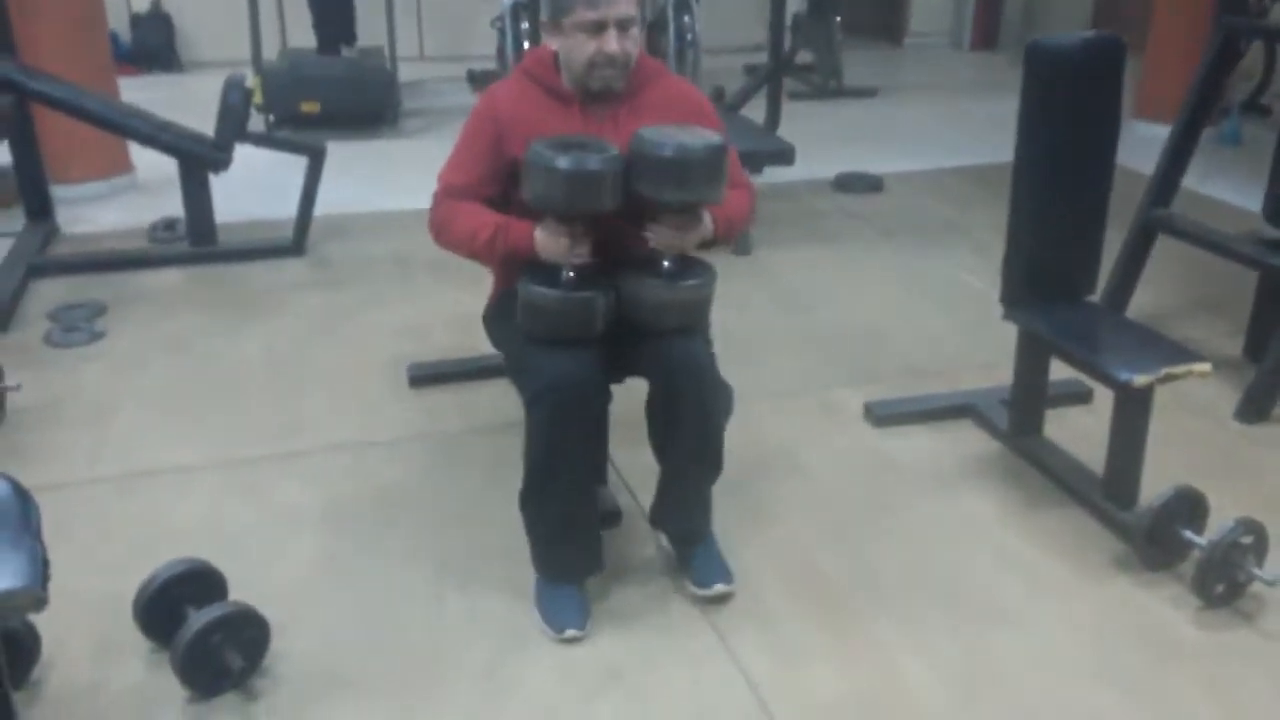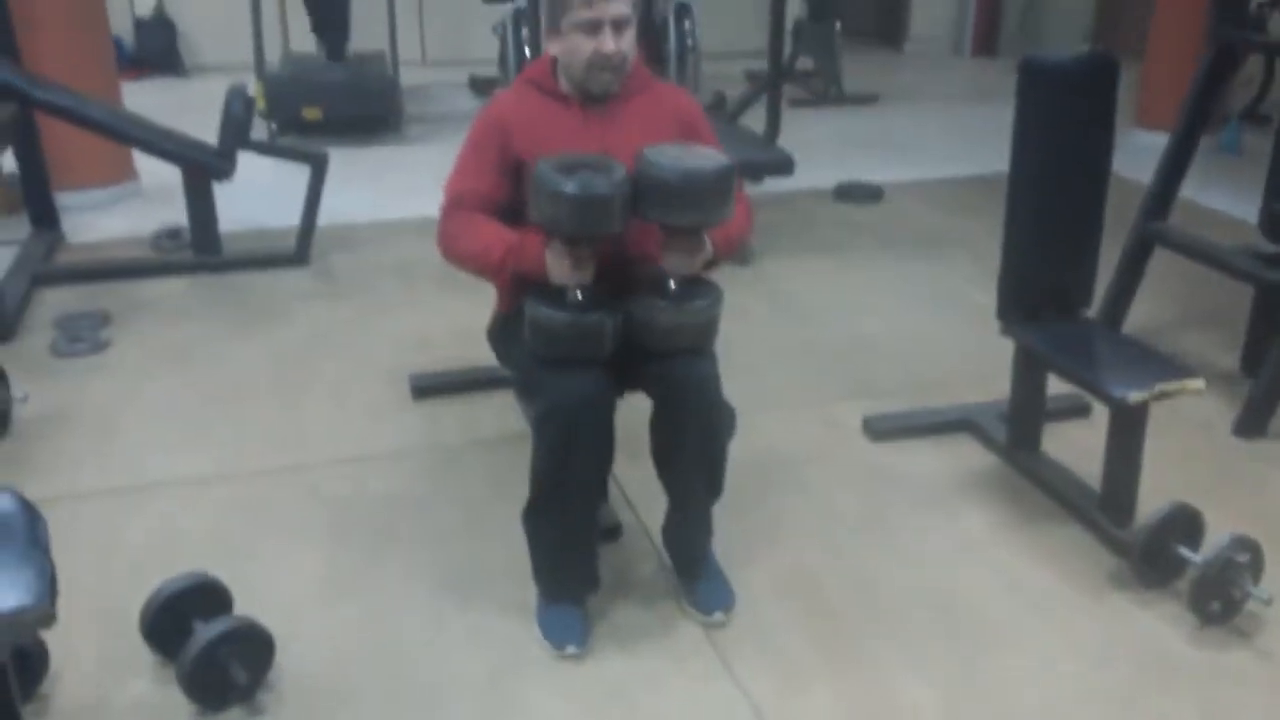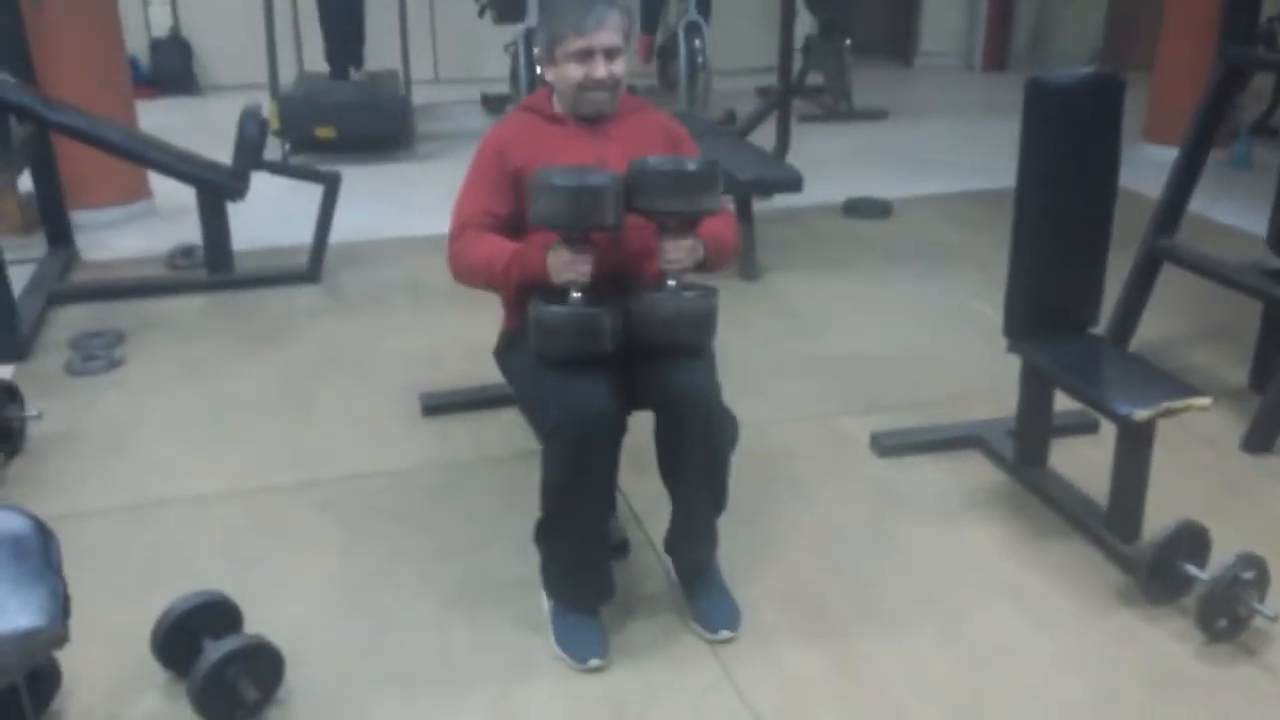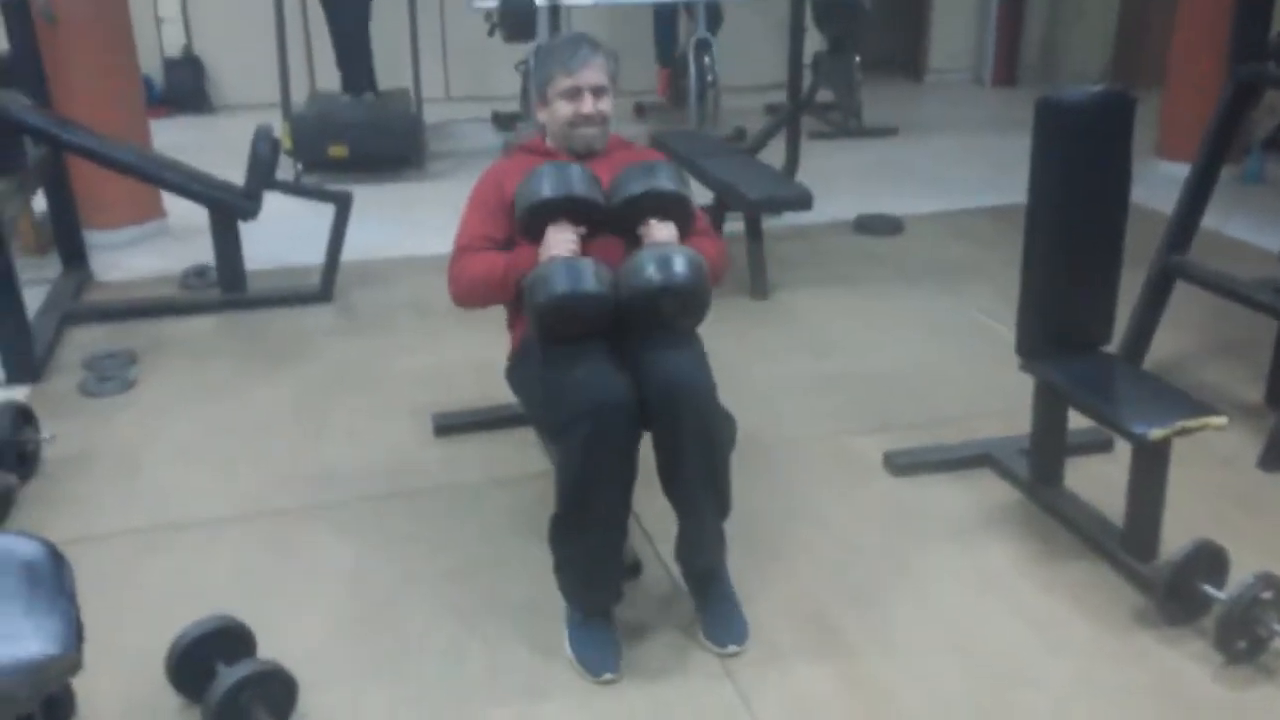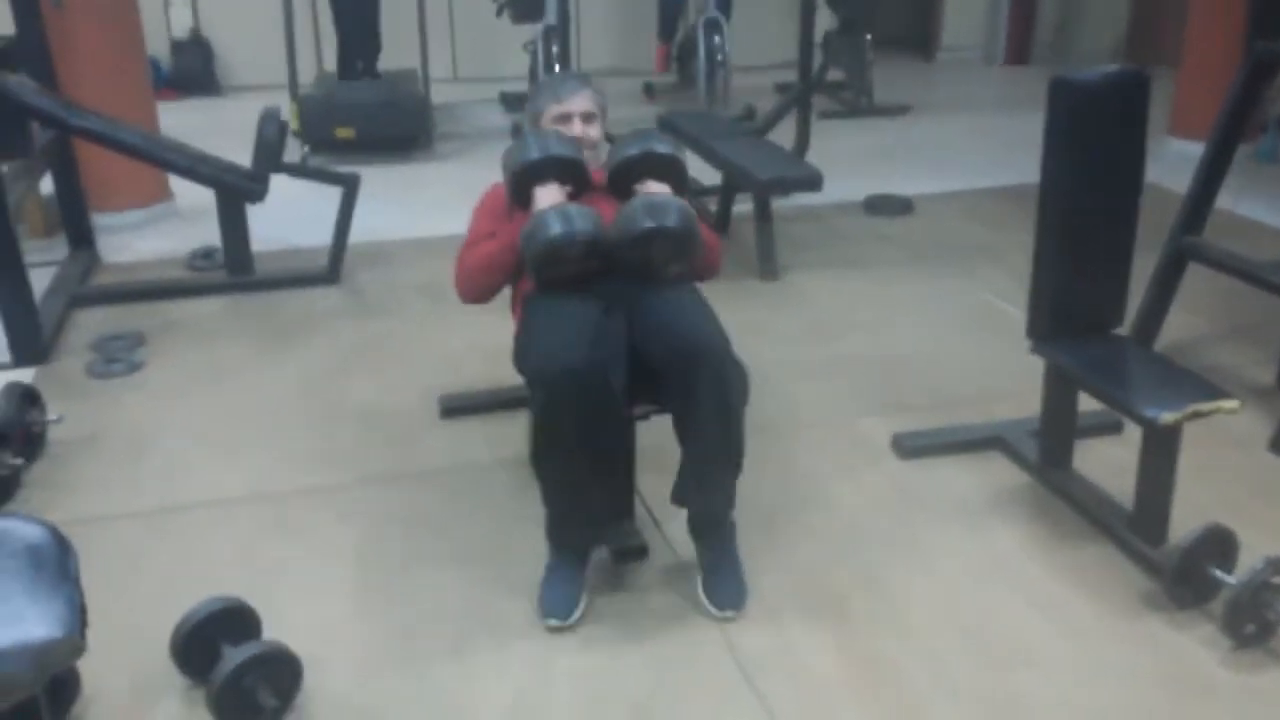
dt=0.4s
person 1, frame 1
left shoulder: (678, 99)
right shoulder: (508, 105)
left elbow: (736, 194)
right elbow: (450, 212)
left wrist: (704, 225)
right wrist: (530, 238)
left knee: (691, 370)
right knee: (565, 382)
left ankle: (689, 530)
right ankle: (560, 562)
person 1, frame 2
left shoulder: (672, 108)
right shoulder: (511, 113)
left elbow: (732, 204)
right elbow: (459, 223)
left wrist: (704, 244)
right wrist: (538, 257)
left knee: (696, 387)
right knee: (574, 399)
left ankle: (692, 547)
right ankle: (560, 580)
person 1, frame 3
left shoulder: (661, 130)
right shoulder: (512, 139)
left elbow: (722, 222)
right elbow: (466, 248)
left wrist: (698, 246)
right wrist: (540, 263)
left knee: (697, 399)
right knee: (584, 415)
left ankle: (696, 561)
right ankle: (571, 589)
person 1, frame 4
left shoulder: (647, 165)
right shoulder: (507, 177)
left elbow: (713, 251)
right elbow: (465, 279)
left wrist: (679, 249)
right wrist: (533, 260)
right hip: (558, 333)
left knee: (690, 397)
right knee: (602, 408)
left ankle: (707, 569)
right ankle: (587, 598)
person 1, frame 5
left shoulder: (636, 182)
right shoulder: (510, 194)
left elbow: (710, 261)
right elbow: (471, 282)
right wrist: (535, 225)
left hip: (648, 287)
right hip: (563, 293)
left knee: (710, 360)
right knee: (567, 373)
left ankle: (713, 525)
right ankle: (570, 546)
